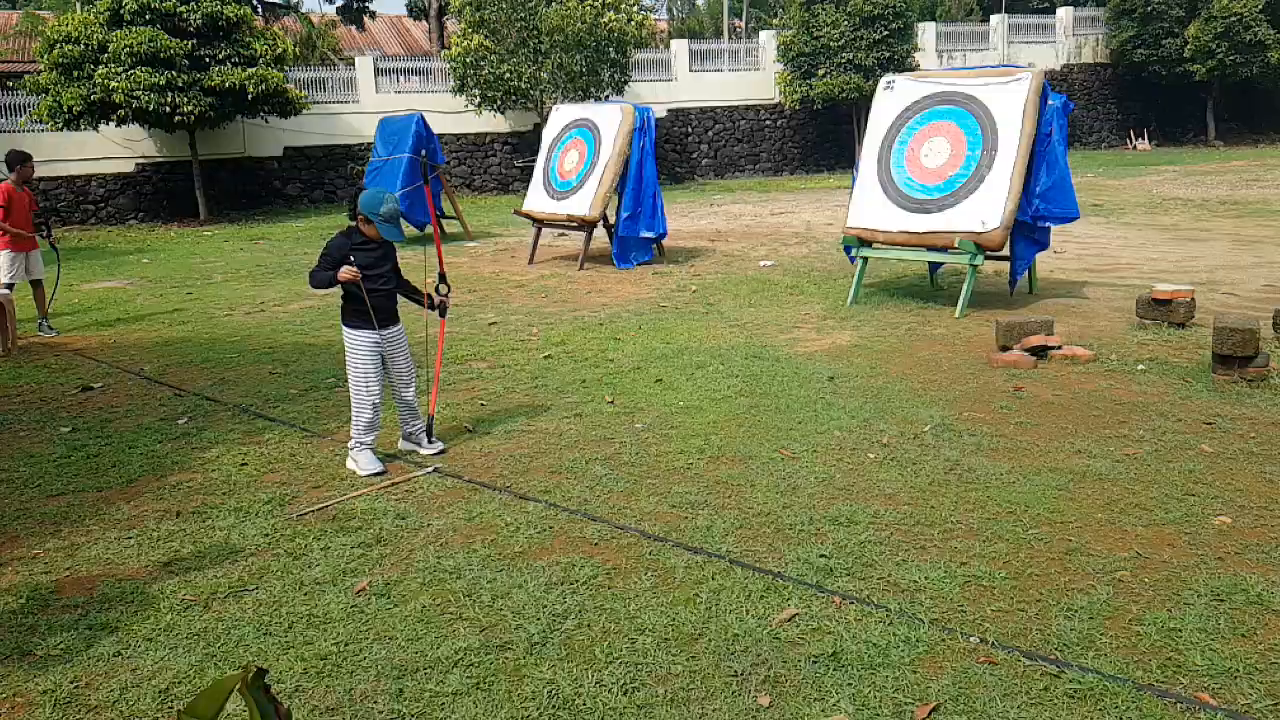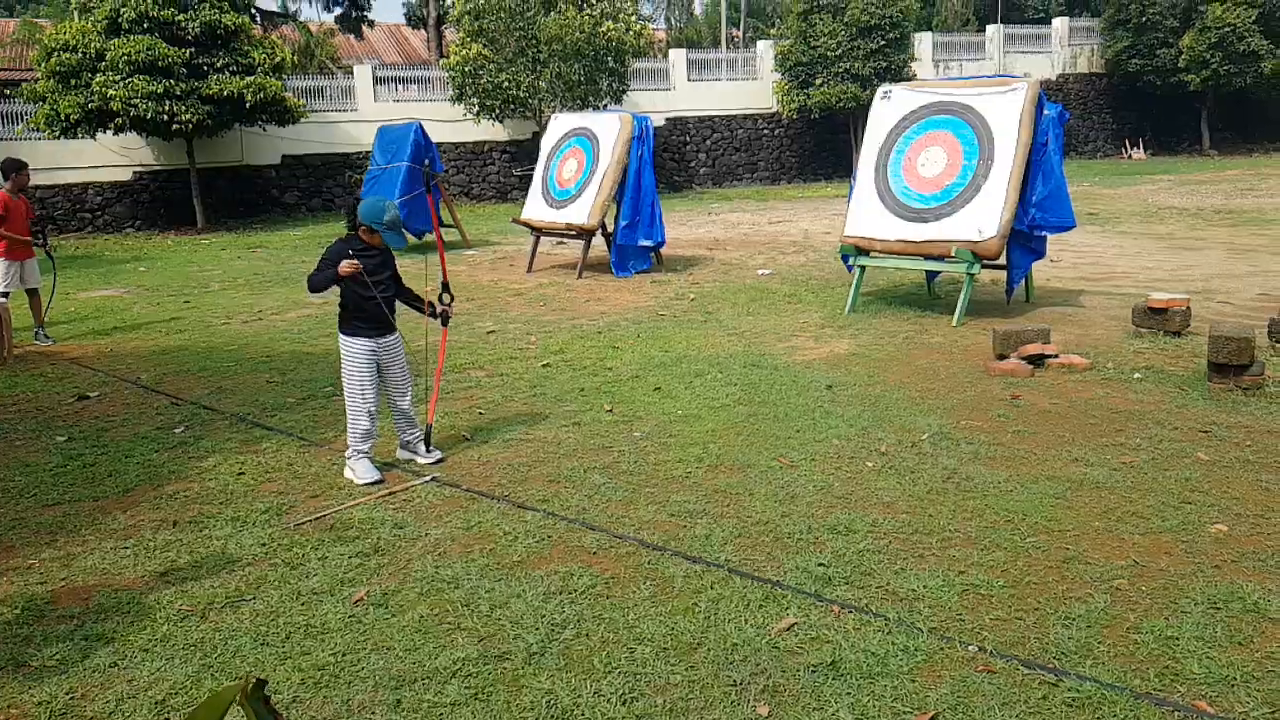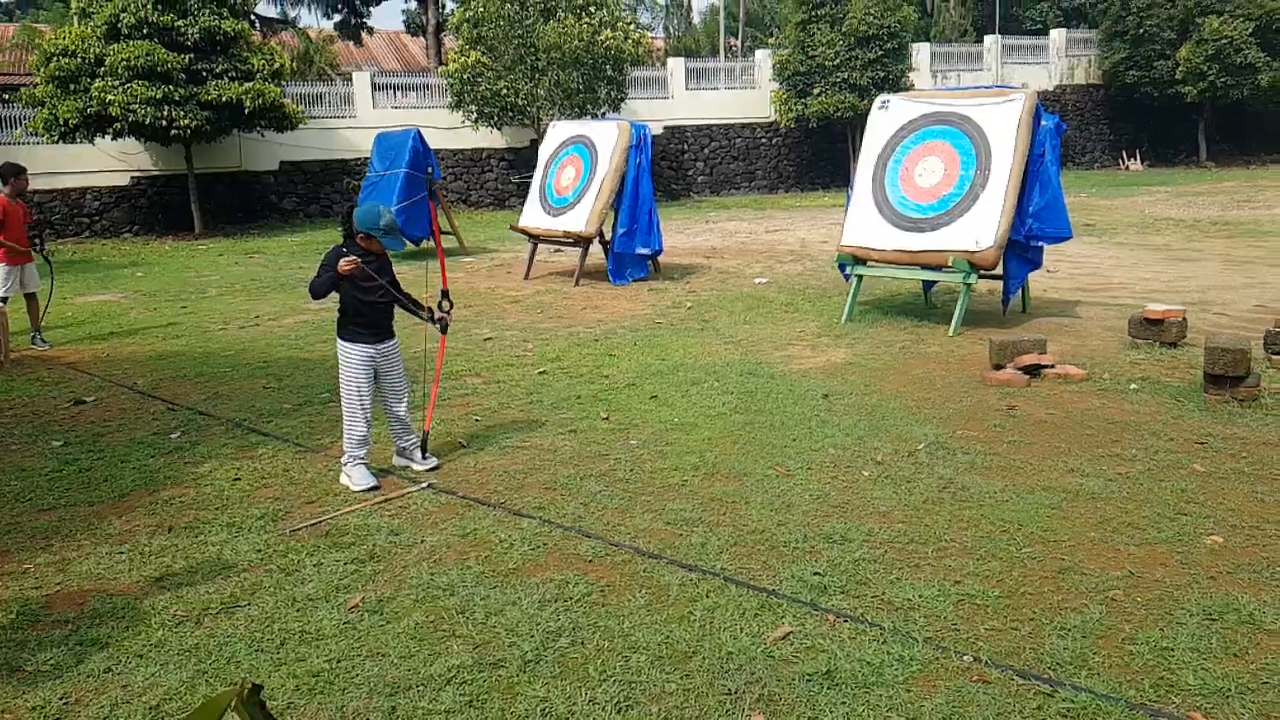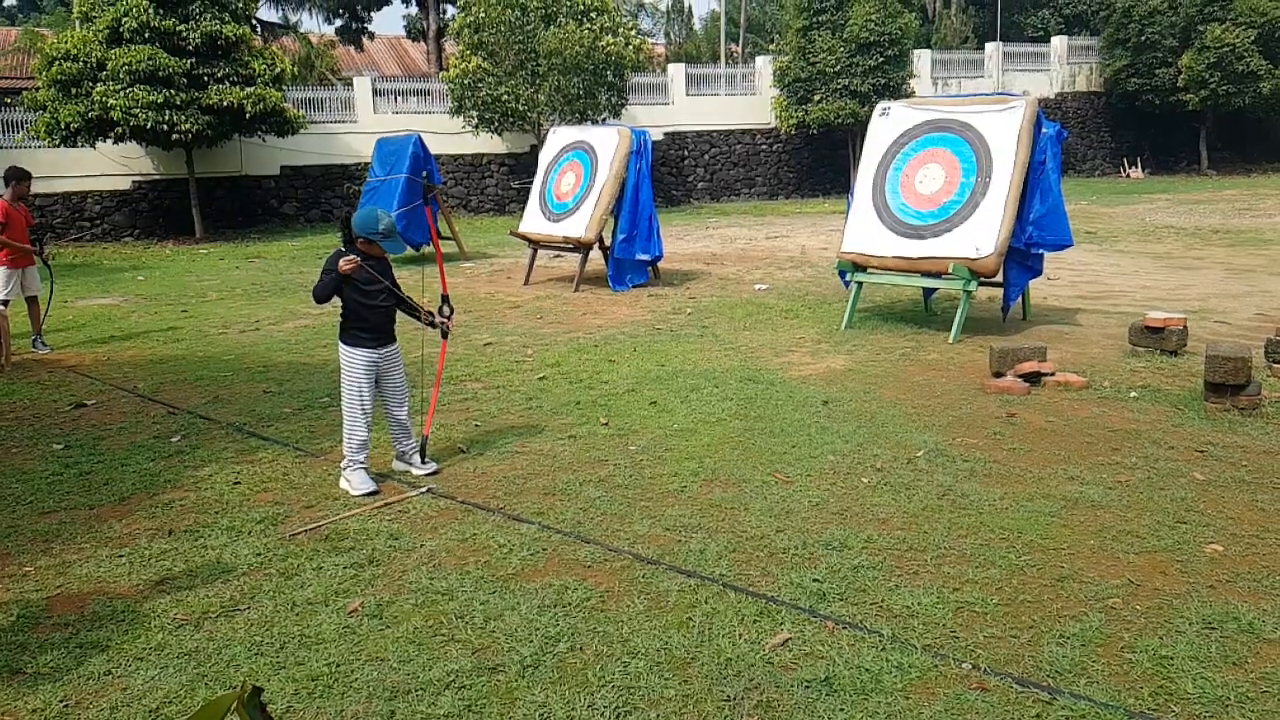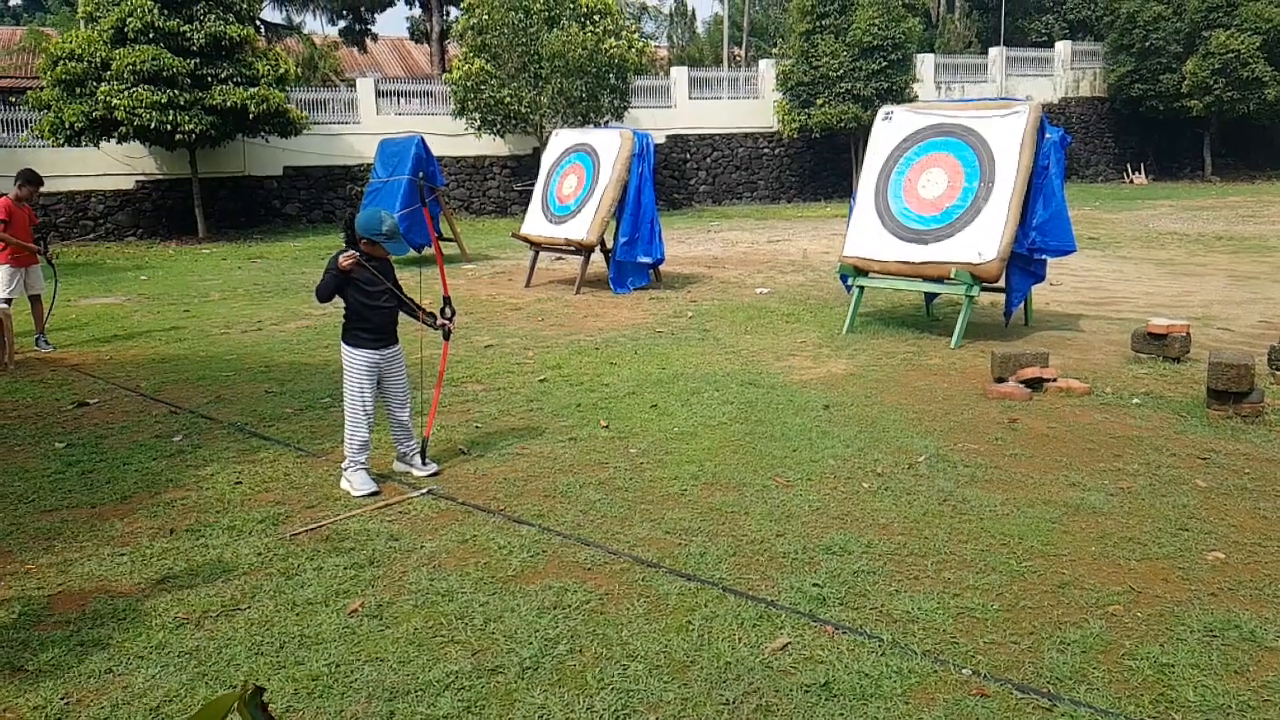
dt=0.2s
person 1, frame 1
left shoulder: (386, 245)
right shoulder: (342, 244)
right elbow: (315, 278)
left wrist: (427, 300)
right wrist: (337, 276)
left hip: (392, 327)
right hip: (360, 331)
left knee: (406, 384)
right knee: (367, 393)
left ankle: (413, 434)
right ankle: (360, 449)
person 1, frame 2
left shoulder: (385, 253)
right shoulder: (341, 250)
left elbow: (398, 289)
right elbow: (313, 284)
left wrist: (429, 308)
right wrist: (337, 273)
left hip: (389, 336)
right hip: (357, 339)
left knee: (401, 393)
right knee: (362, 401)
left ankle: (411, 442)
right ankle: (357, 458)
person 1, frame 3
left shoulder: (381, 259)
right shoulder: (339, 255)
left elbow: (397, 293)
right elbow: (316, 291)
left wrist: (428, 313)
right wrist: (337, 273)
left hip: (387, 342)
right hip: (355, 345)
left knee: (398, 400)
right knee: (358, 406)
left ankle: (407, 449)
right ankle: (353, 464)
person 1, frame 4
left shoulder: (382, 263)
right shoulder: (340, 260)
left elbow: (398, 297)
right elbow: (320, 296)
left wrist: (429, 318)
right wrist: (338, 274)
left hip: (388, 346)
right hip: (357, 349)
left knee: (398, 404)
right knee: (359, 410)
left ankle: (407, 453)
right ankle: (353, 468)
person 1, frame 5
left shoulder: (384, 264)
right shoulder: (345, 262)
left elbow: (400, 299)
right elbow: (323, 295)
left wrist: (431, 320)
right wrist: (339, 271)
left hip: (390, 347)
right hip: (359, 350)
left knee: (400, 405)
right knee: (360, 411)
left ankle: (408, 455)
right ankle: (354, 469)
